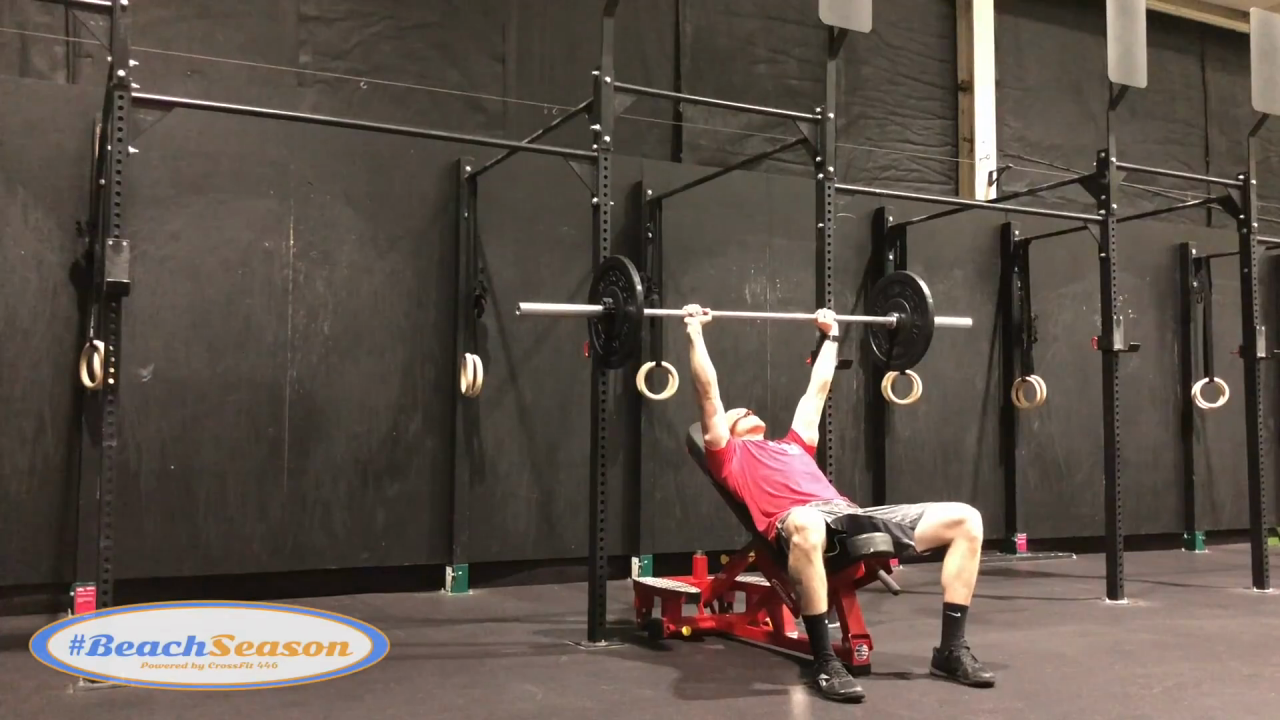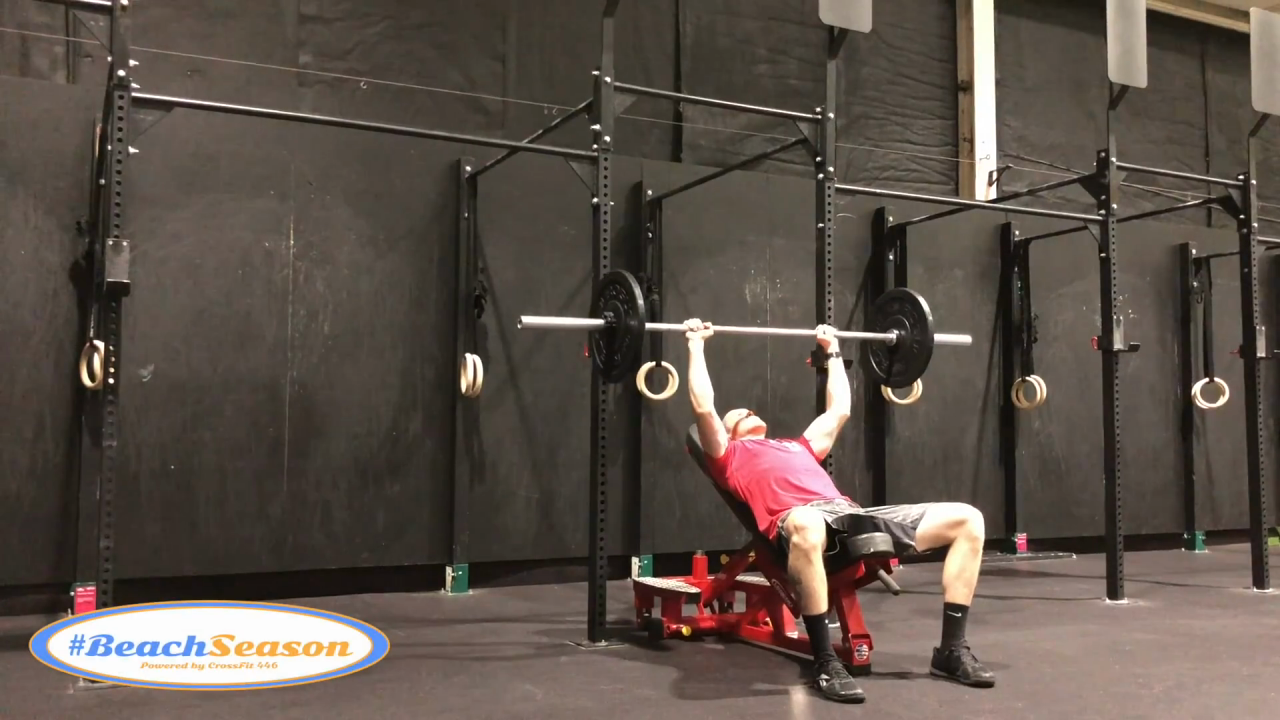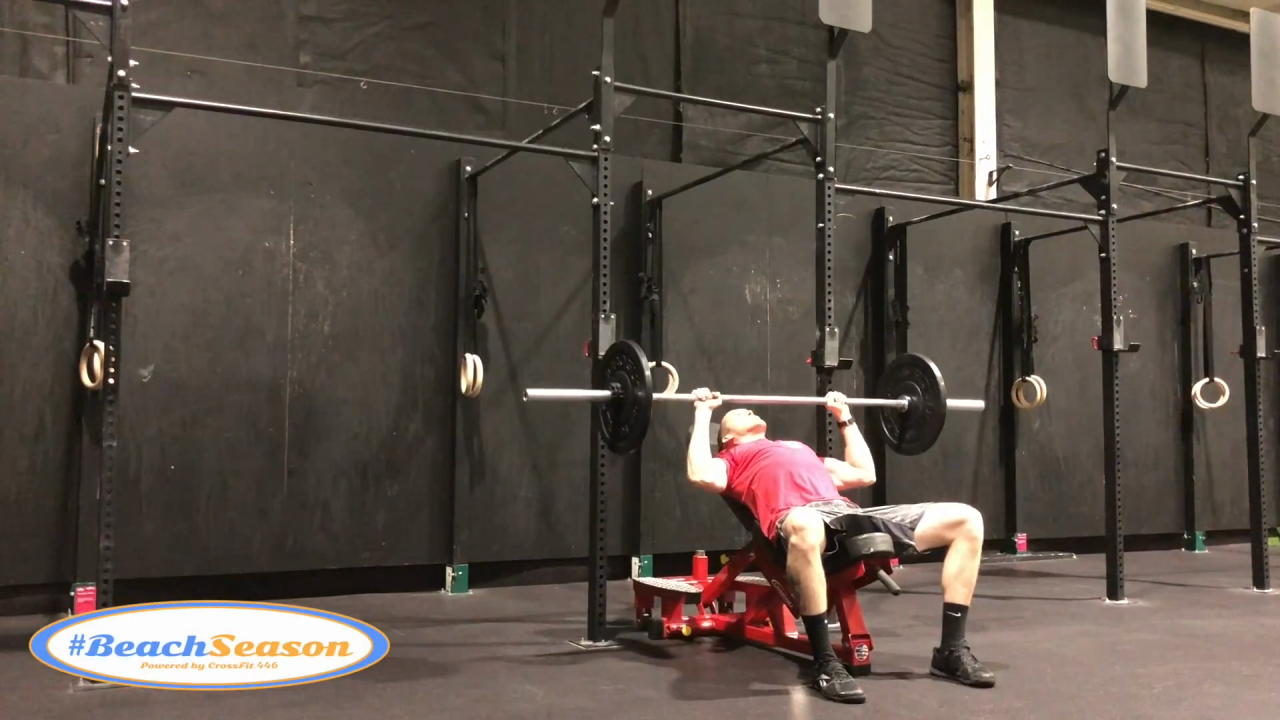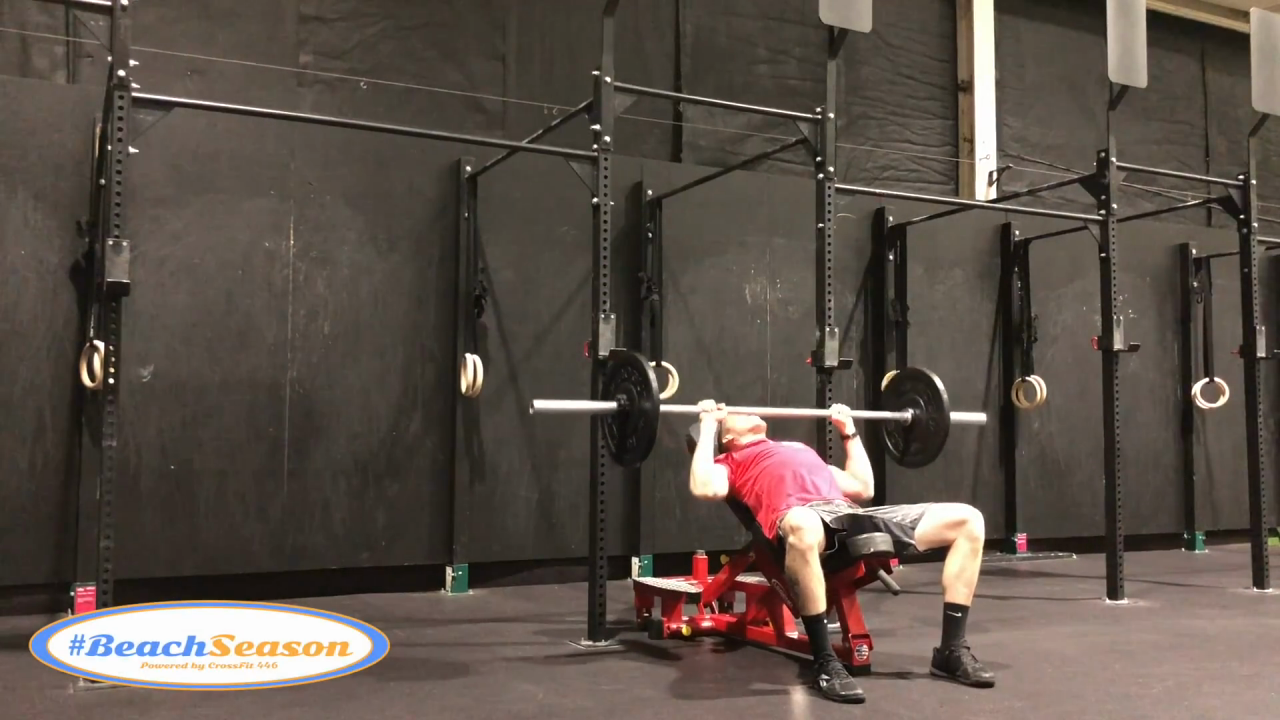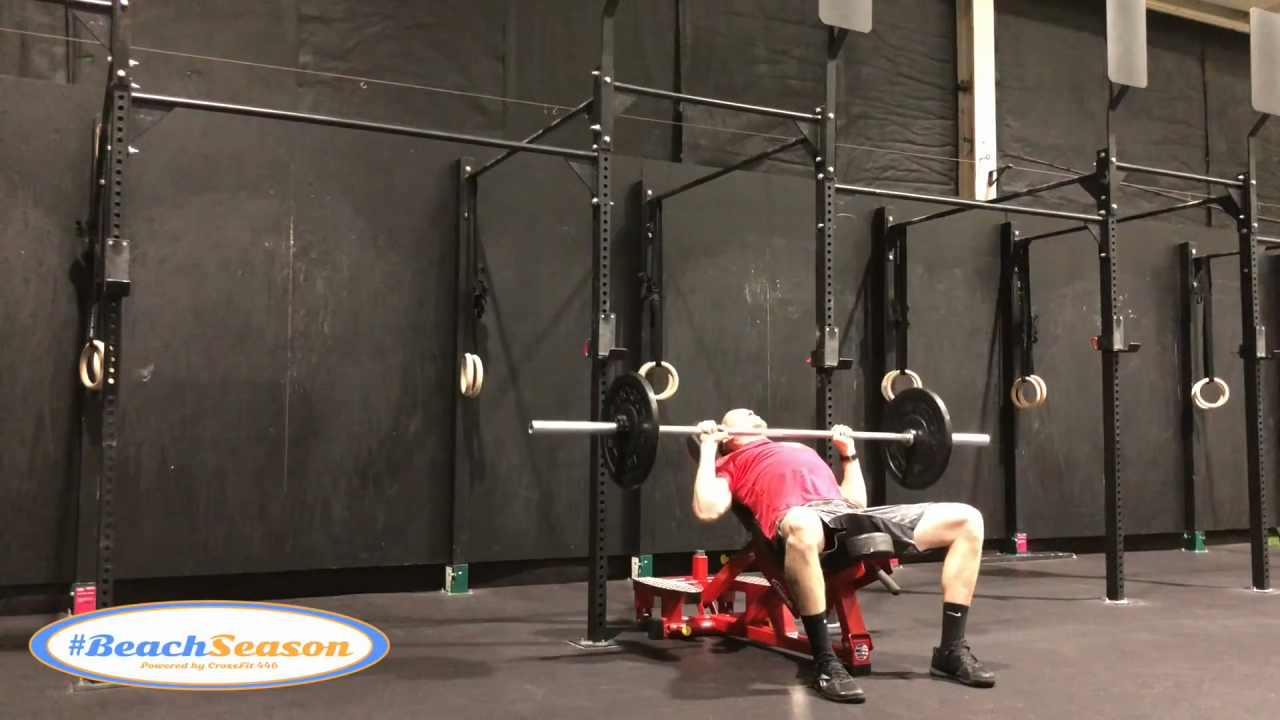
dt=1s
person 1, frame 1
left shoulder: (795, 445)
right shoulder: (729, 454)
left elbow: (818, 389)
right elbow: (708, 393)
left wrist: (831, 335)
right wrist: (695, 331)
left hip: (851, 516)
right hip: (802, 521)
left knee: (965, 520)
right knee: (806, 528)
left ankle: (952, 651)
right ankle: (825, 662)
person 1, frame 2
left shoulder: (797, 446)
right shoulder: (730, 455)
left elbow: (840, 409)
right elbow: (703, 409)
left wrist: (832, 351)
right wrist: (696, 345)
left hip: (853, 514)
right hip: (803, 520)
left knee: (967, 520)
right knee: (807, 528)
left ankle: (952, 650)
right ankle: (826, 662)
person 1, frame 3
left shoulder: (800, 448)
right shoulder: (730, 459)
left elbow: (865, 475)
right elbow: (702, 476)
left wrist: (844, 417)
right wrist: (703, 415)
left hip: (852, 514)
right hip: (803, 520)
left knee: (967, 520)
right knee: (804, 527)
left ankle: (952, 650)
right ankle: (825, 662)
person 1, frame 4
left shoulder: (801, 450)
right shoulder: (733, 462)
left elbow: (863, 488)
right elbow: (704, 488)
left wrist: (849, 431)
right wrist: (708, 426)
left hip: (850, 516)
right hip: (800, 517)
left knee: (967, 520)
right knee: (804, 527)
left ankle: (952, 651)
right ankle: (825, 662)
person 1, frame 5
left shoulder: (804, 450)
right shoulder: (730, 463)
right elbow: (707, 511)
left wrist: (848, 452)
right wrist: (708, 448)
left hip: (850, 516)
right hip: (800, 517)
left knee: (967, 520)
right knee: (802, 527)
left ankle: (952, 651)
right ankle: (826, 663)
